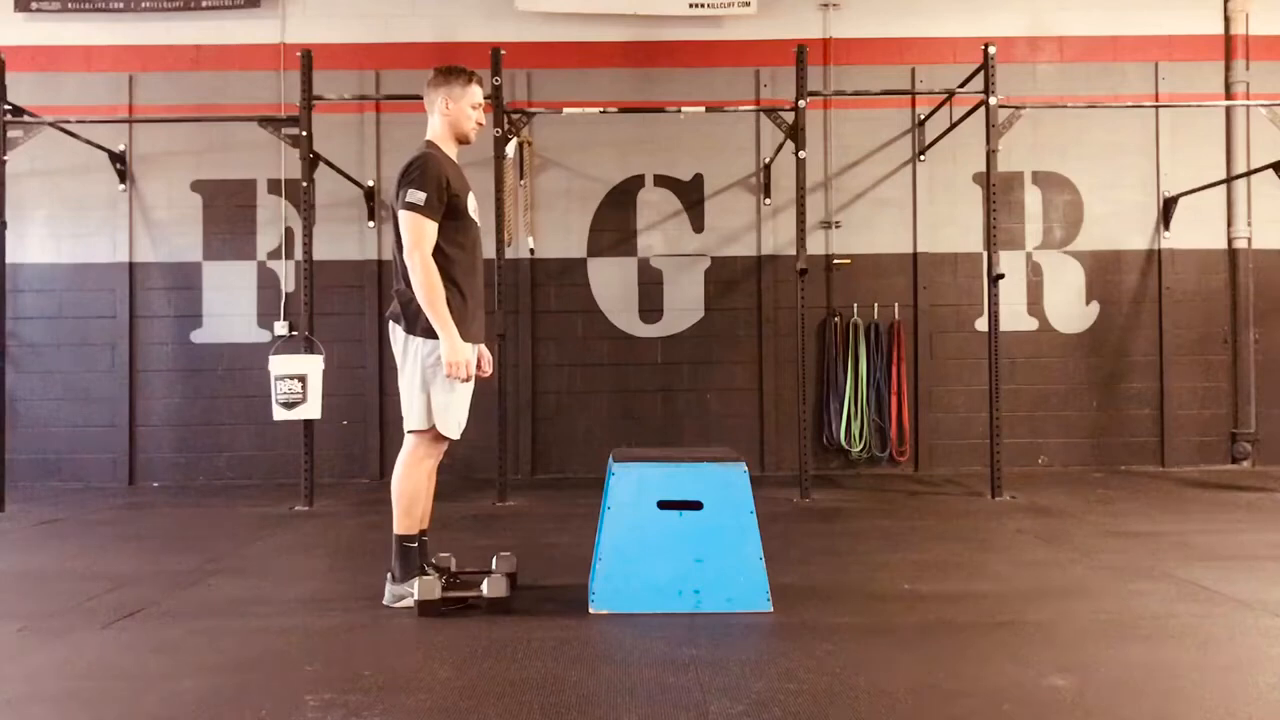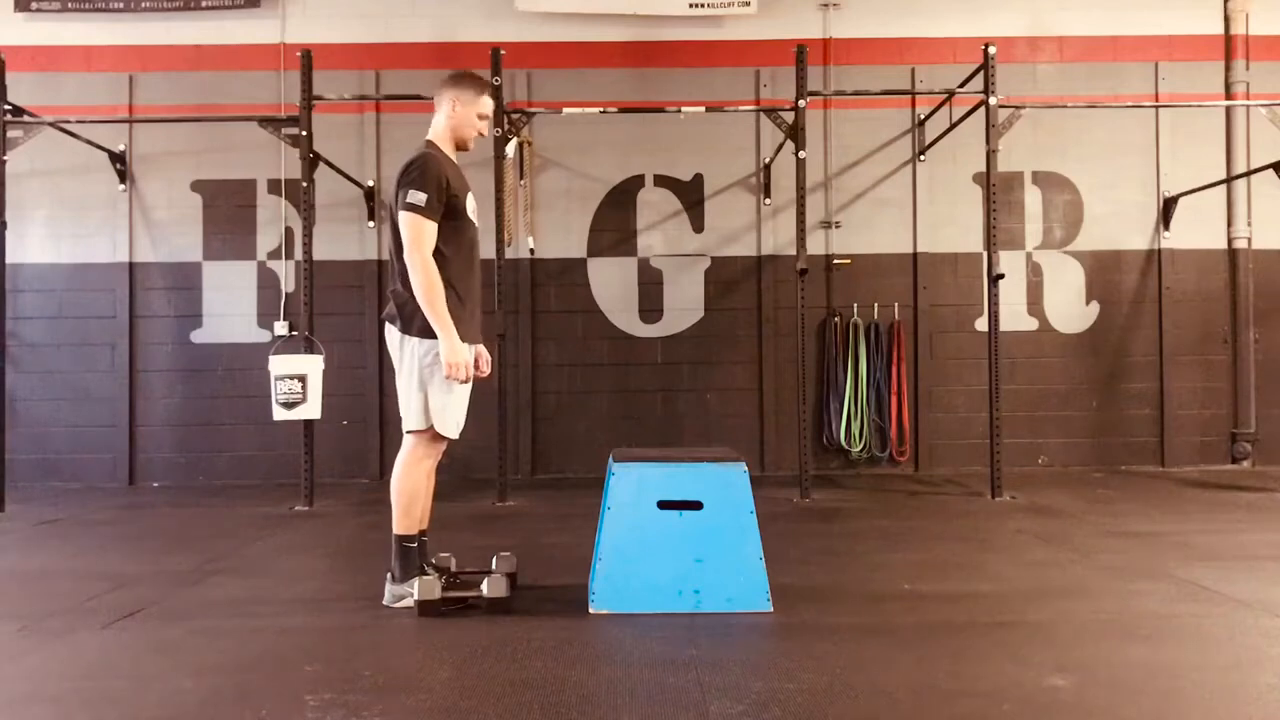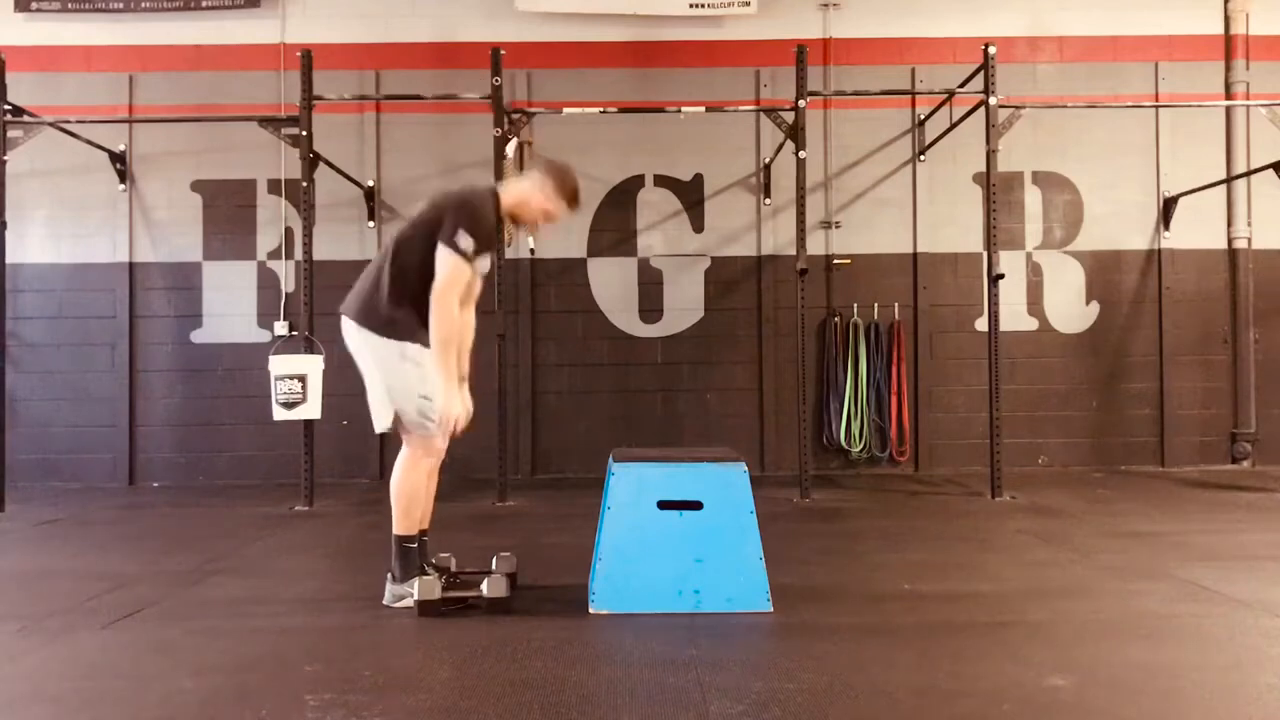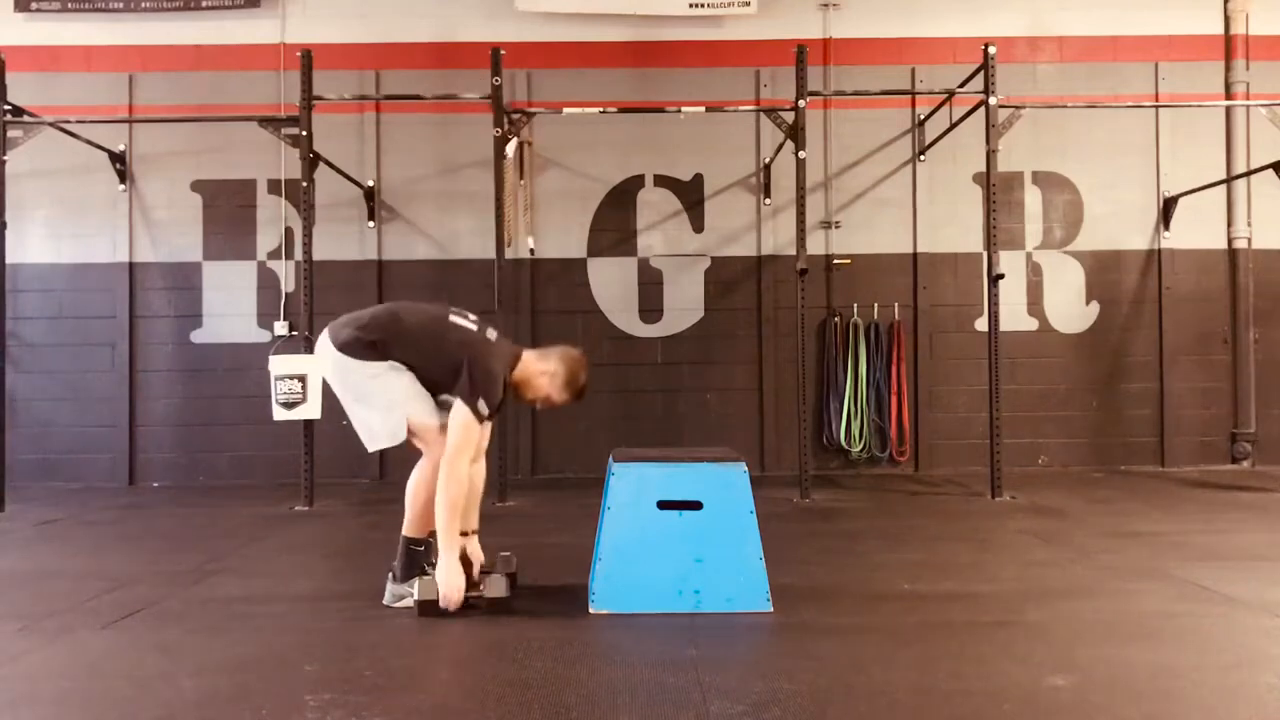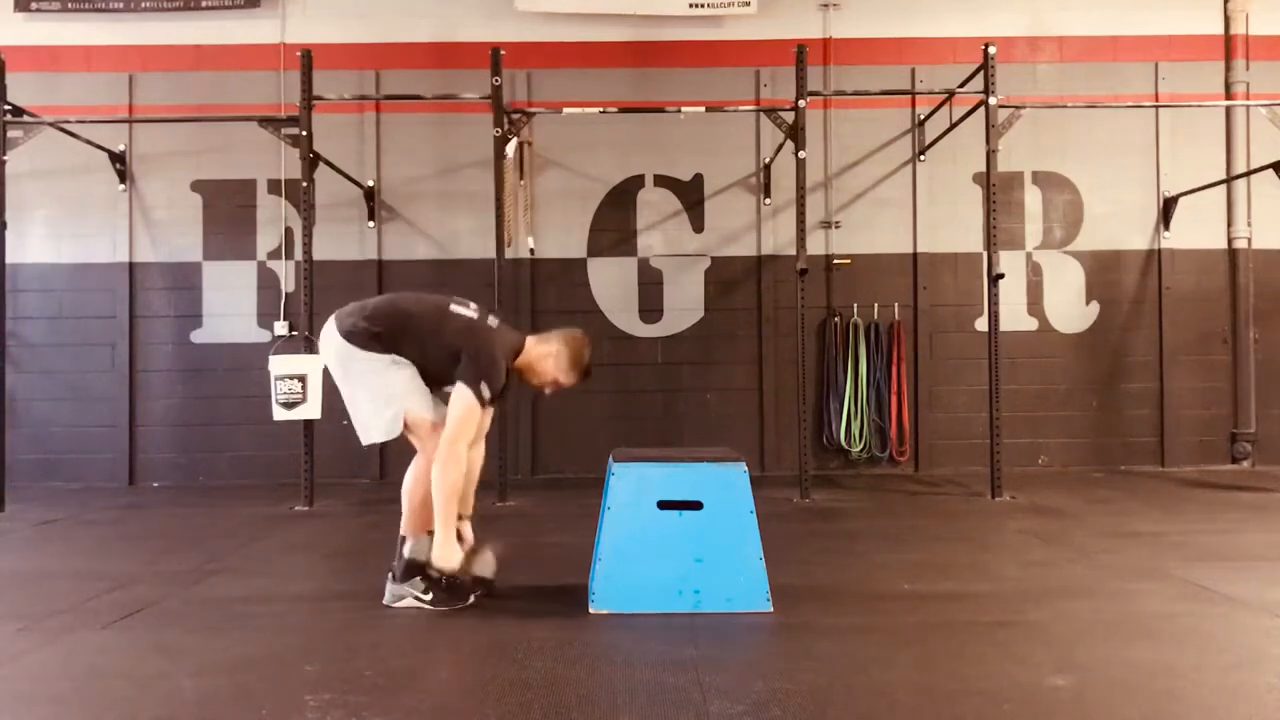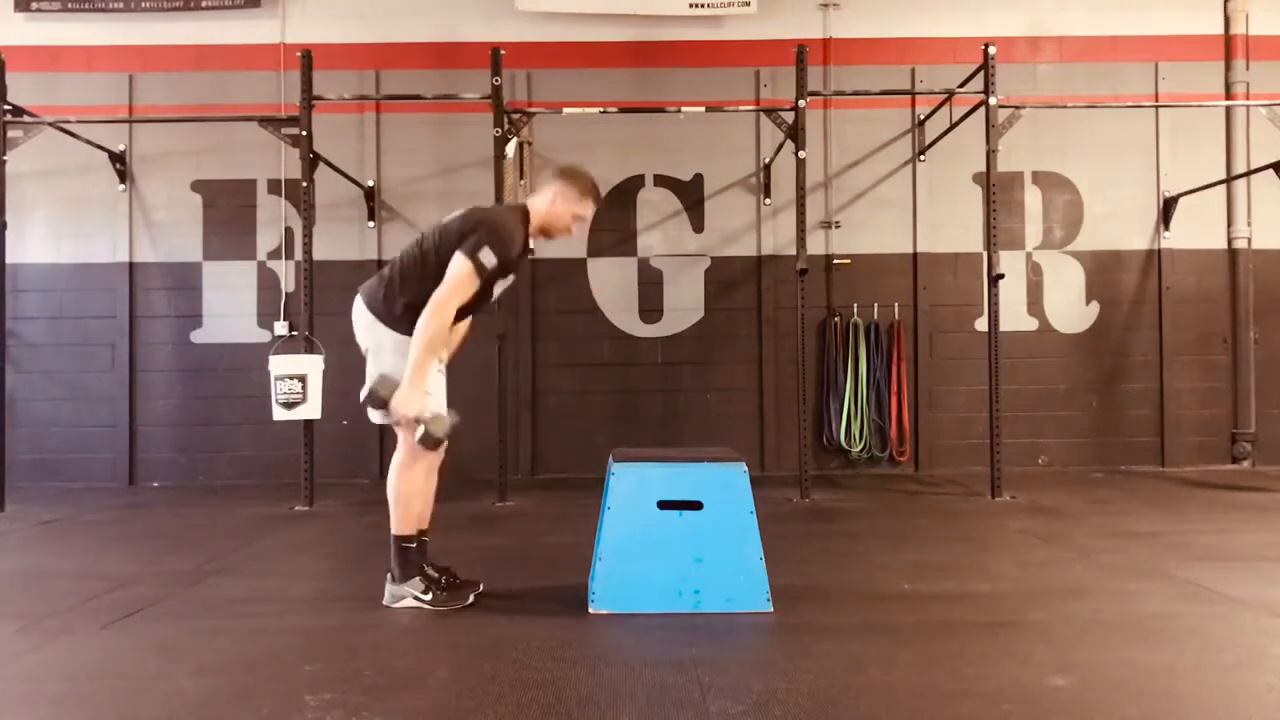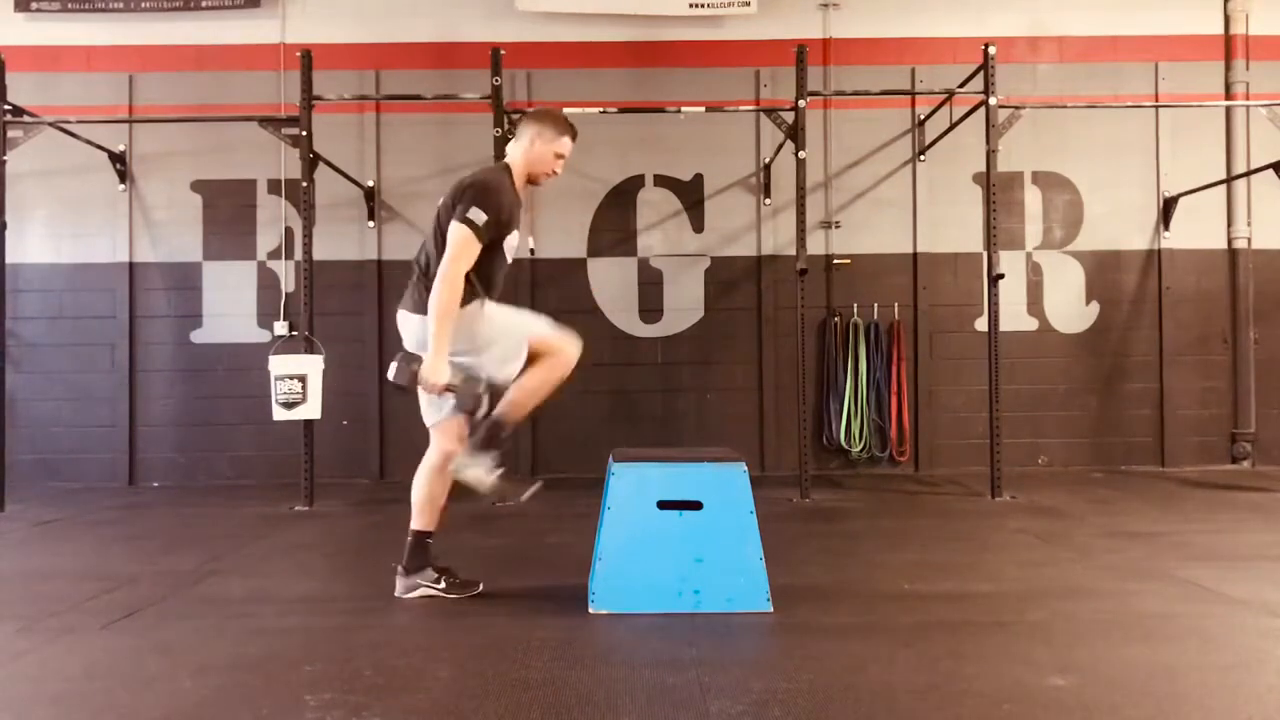
dt=0.4s
person 1, frame 1
left shoulder: (450, 172)
right shoulder: (426, 168)
right elbow: (418, 258)
left wrist: (472, 337)
right wrist: (449, 336)
left hip: (451, 334)
right hip: (433, 334)
left knee: (432, 445)
right knee: (424, 443)
left ankle: (418, 565)
right ankle: (403, 575)
person 1, frame 2
left shoulder: (449, 172)
right shoulder: (425, 169)
right elbow: (418, 259)
left wrist: (471, 338)
right wrist: (449, 337)
left hip: (449, 333)
right hip: (429, 334)
left knee: (430, 445)
right knee: (423, 443)
left ankle: (417, 564)
right ankle: (403, 576)
person 1, frame 3
left shoulder: (487, 221)
right shoulder: (474, 213)
left elbow: (464, 307)
right elbow: (444, 301)
left wrist: (462, 384)
right wrist: (449, 387)
left hip: (397, 324)
right hip: (381, 324)
left knee: (431, 440)
right knee: (424, 441)
left ankle: (418, 564)
right ankle: (405, 576)
person 1, frame 4
left shoulder: (497, 364)
right shoulder: (489, 370)
left elbow: (473, 459)
right elbow: (455, 464)
left wrist: (469, 535)
right wrist: (449, 556)
left hip: (359, 350)
right hip: (355, 353)
left knee: (440, 449)
right knee: (438, 449)
left ankle: (419, 562)
right ankle: (407, 577)
person 1, frame 5
left shoulder: (503, 351)
right shoulder: (490, 359)
left elbow: (473, 443)
right elbow: (452, 450)
left wrist: (463, 517)
right wrist: (445, 537)
left hip: (364, 340)
right hip: (359, 342)
left knee: (437, 444)
right knee: (435, 445)
left ankle: (419, 562)
right ankle: (408, 578)
person 1, frame 6
left shoulder: (512, 236)
right shoulder: (501, 233)
left elbow: (462, 311)
right elbow: (442, 305)
left wrist: (431, 371)
right wrist: (413, 385)
left hip: (408, 322)
right hip: (393, 319)
left knee: (428, 442)
right knee: (420, 442)
left ankle: (417, 565)
right ankle: (405, 577)
person 1, frame 7
left shoulder: (503, 192)
right shoulder: (490, 191)
right elbow: (450, 273)
left wrist: (441, 351)
right wrist: (438, 354)
left hip: (441, 318)
right hip: (441, 317)
left knee: (449, 443)
right knee: (564, 349)
left ankle: (417, 567)
right ankle: (485, 445)
